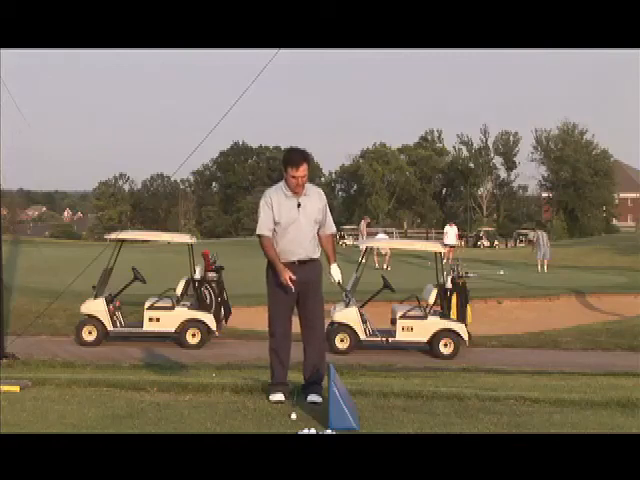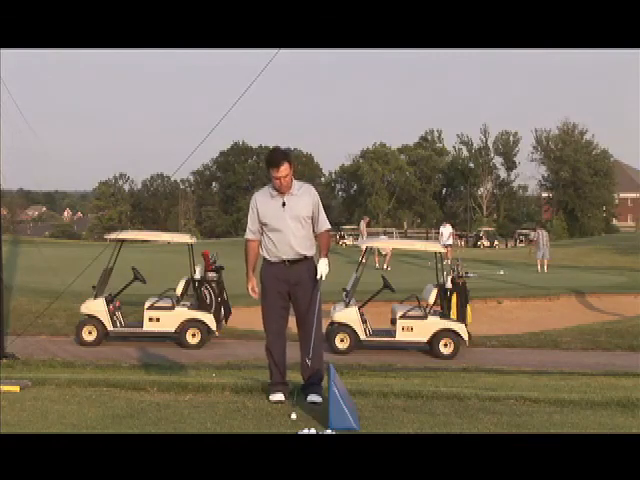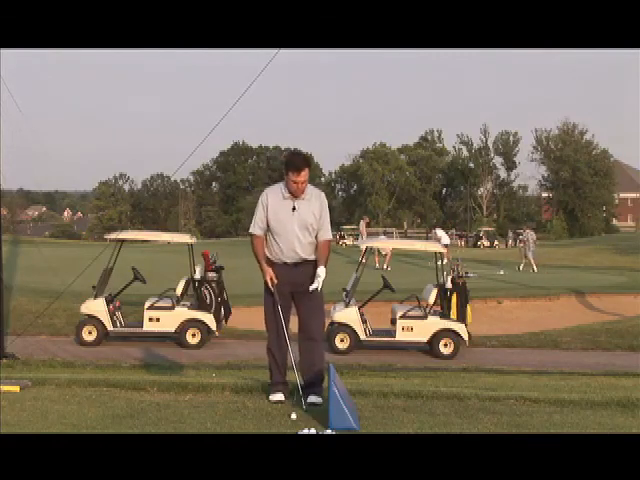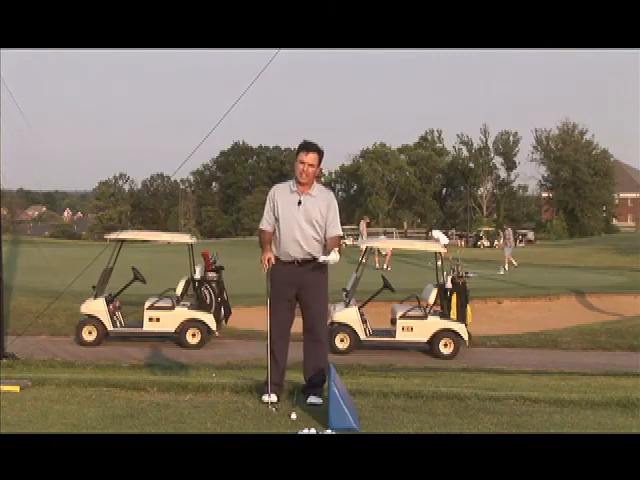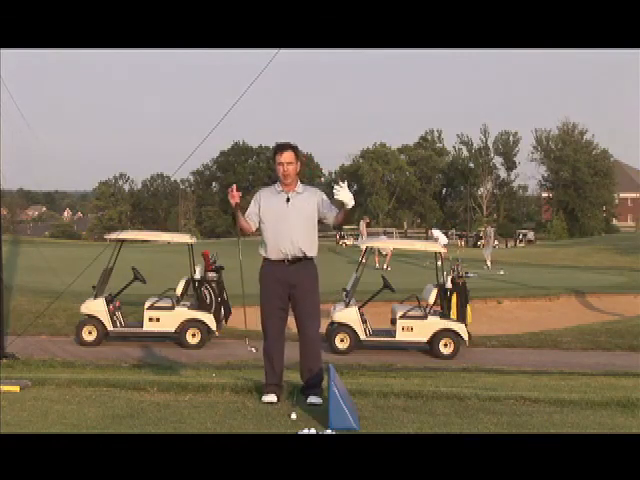
dt=1s
person 1, frame 1
left shoulder: (318, 195)
right shoulder: (271, 197)
left elbow: (325, 232)
right elbow: (264, 236)
left wrist: (333, 263)
right wrist: (280, 267)
left hip: (311, 268)
right hip: (280, 271)
left knee: (315, 327)
right knee: (279, 329)
left ankle: (313, 385)
right ankle: (278, 384)
person 1, frame 2
left shoulder: (309, 193)
right shoulder: (259, 199)
left elbow: (322, 229)
right elbow: (253, 239)
left wrist: (323, 258)
right wrist: (250, 274)
left hip: (304, 268)
right hip: (273, 270)
left knee: (311, 327)
right knee: (274, 330)
left ankle: (313, 385)
right ankle: (278, 384)
person 1, frame 3
left shoulder: (319, 198)
right shoulder: (269, 196)
left elbow: (324, 238)
right elbow: (257, 234)
left wrist: (321, 267)
right wrist: (264, 266)
left hip: (308, 272)
right hip: (276, 270)
left knee: (313, 330)
right knee: (276, 331)
left ankle: (313, 387)
right ankle: (278, 385)
person 1, frame 4
left shoulder: (327, 197)
right shoulder: (277, 192)
left elbow: (333, 234)
right elbow: (266, 227)
left wrist: (334, 251)
right wrist: (266, 249)
left hip: (314, 270)
right hip: (282, 269)
left knee: (317, 331)
right knee: (278, 329)
left ankle: (314, 388)
right ankle: (274, 386)
person 1, frame 5
left shoulder: (314, 195)
right shoulder: (262, 196)
left elbow: (336, 219)
right elbow: (247, 228)
left wrist: (348, 204)
right wrist: (236, 207)
left hip: (304, 268)
right hip: (272, 269)
left knee: (310, 329)
right knee: (272, 330)
left ankle: (312, 388)
right ankle: (272, 387)
